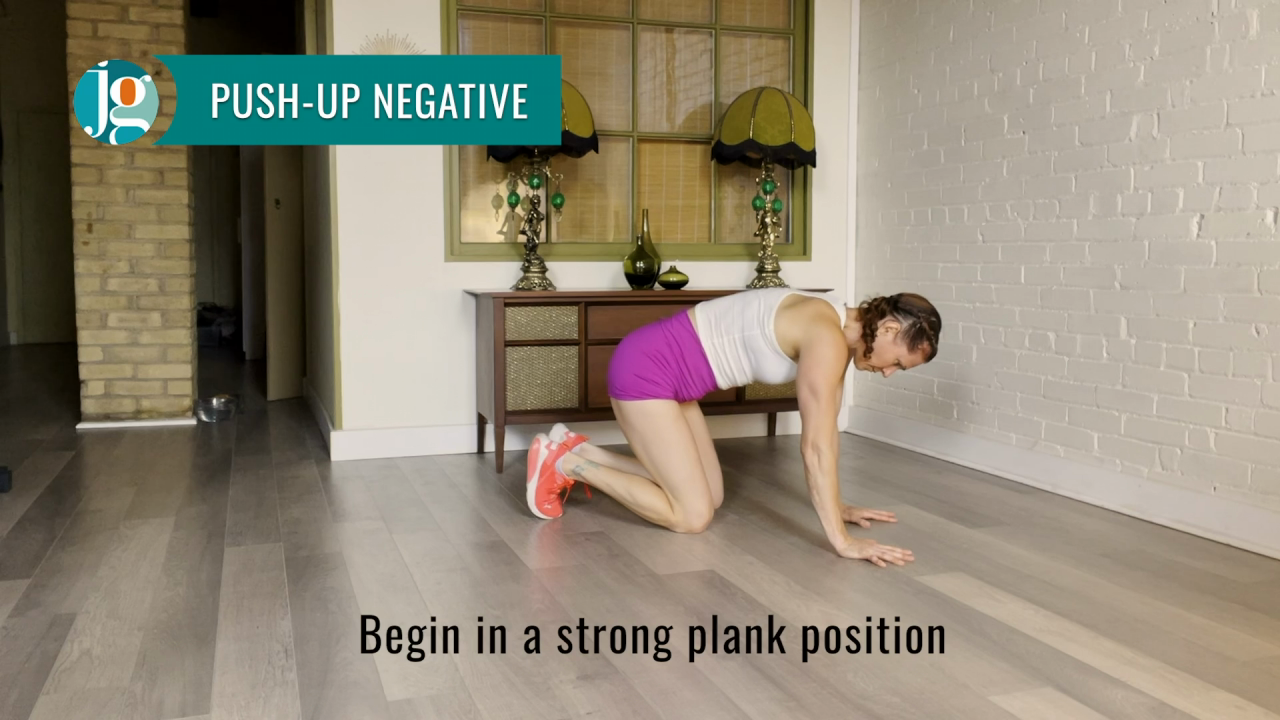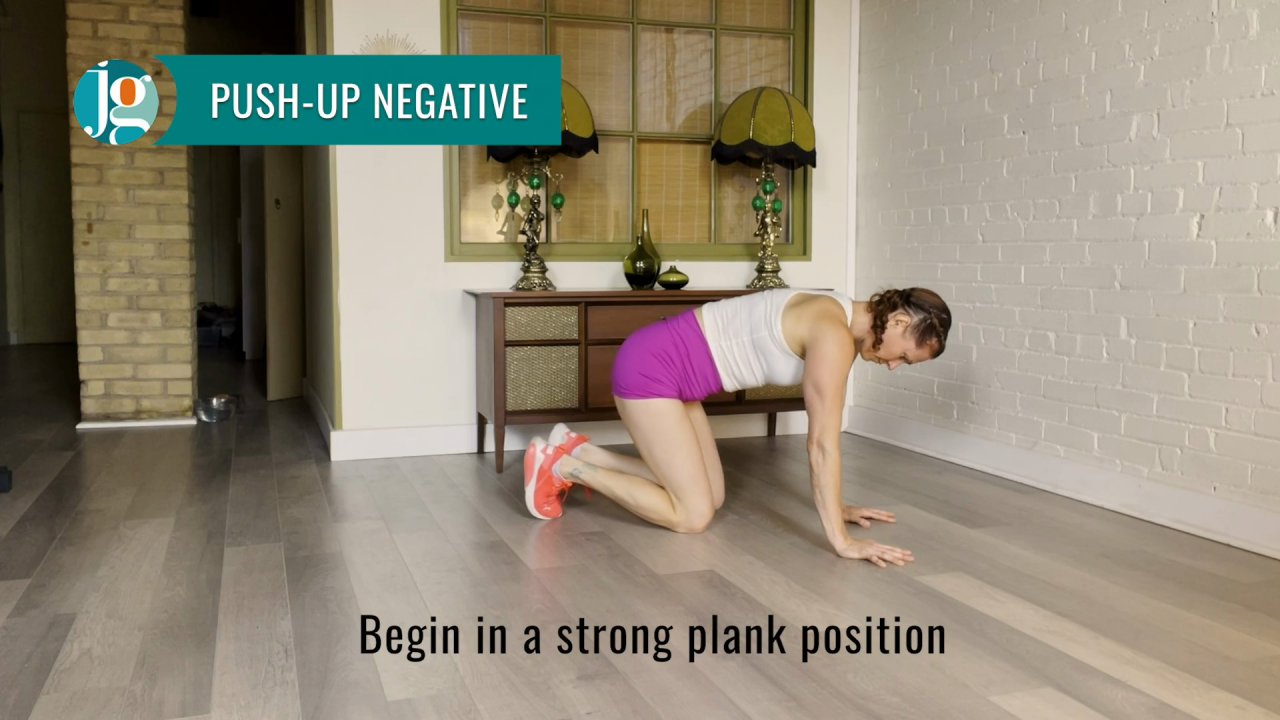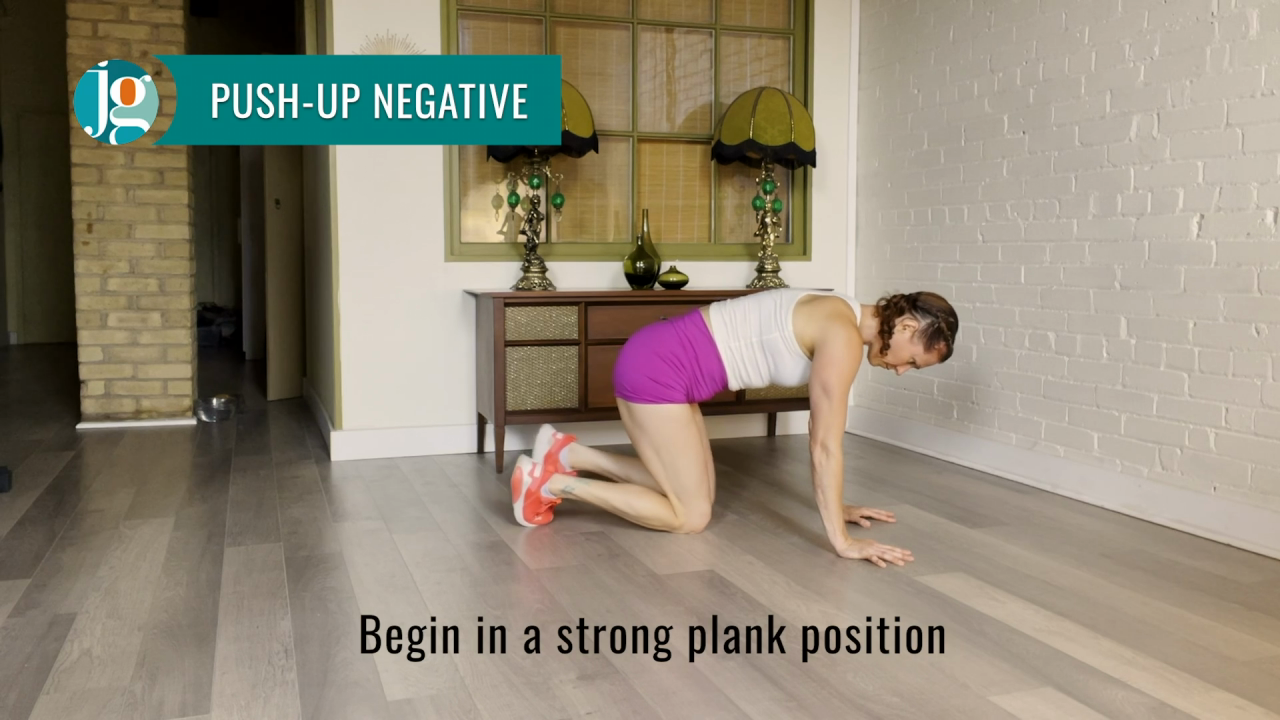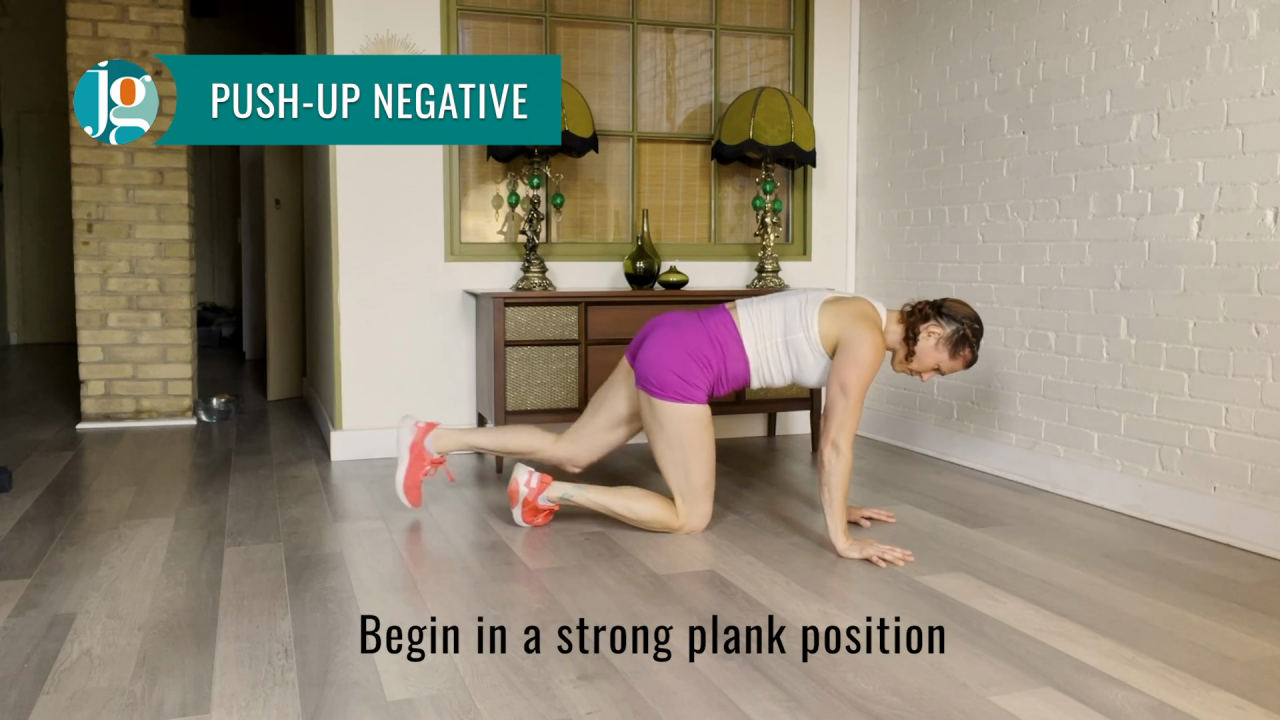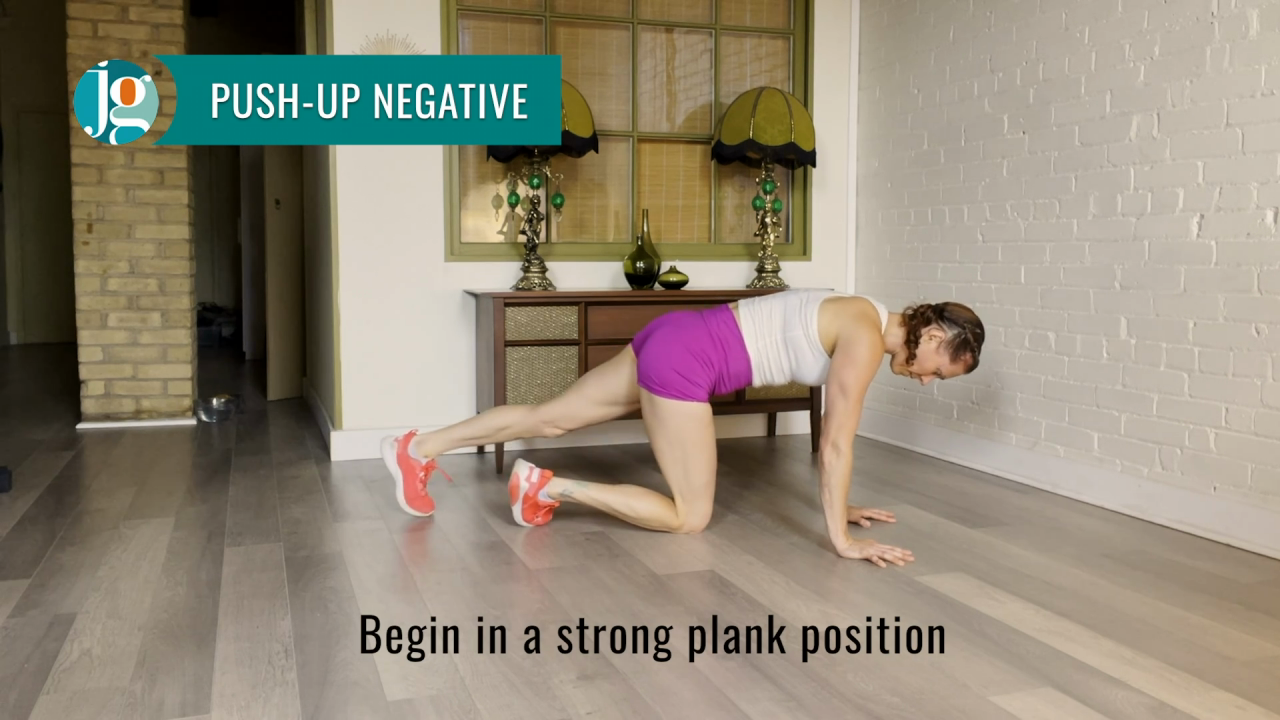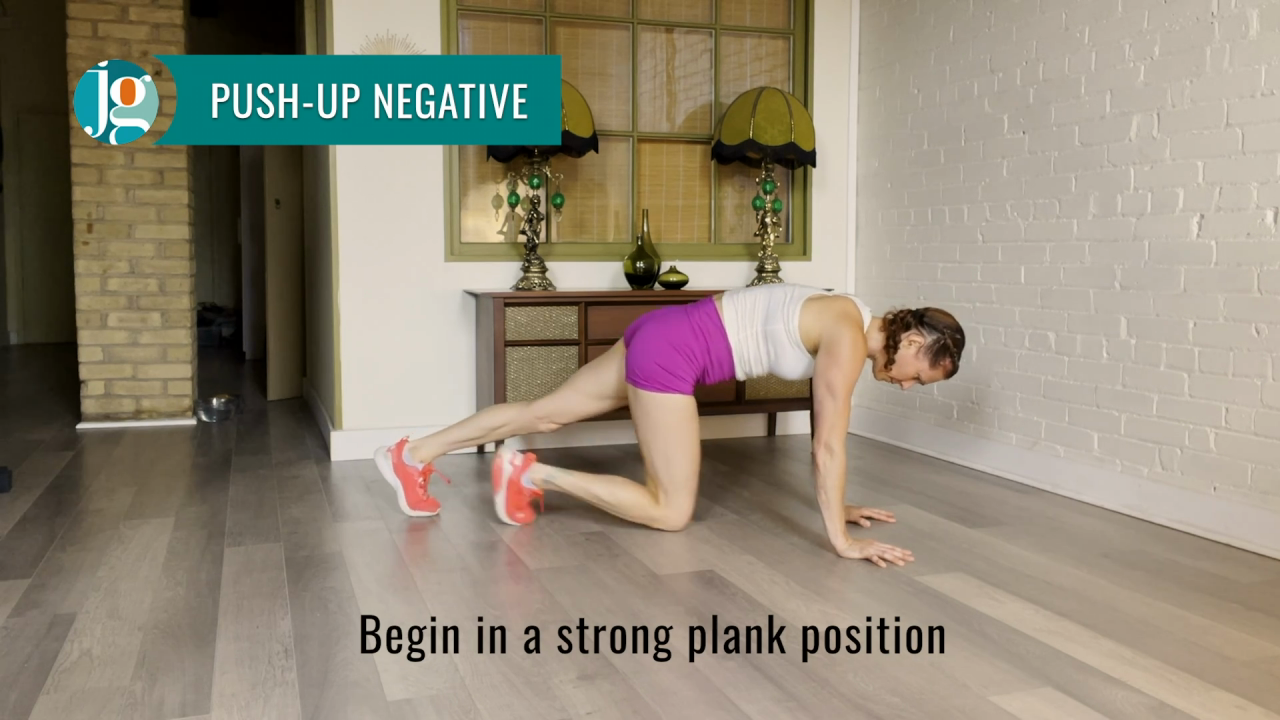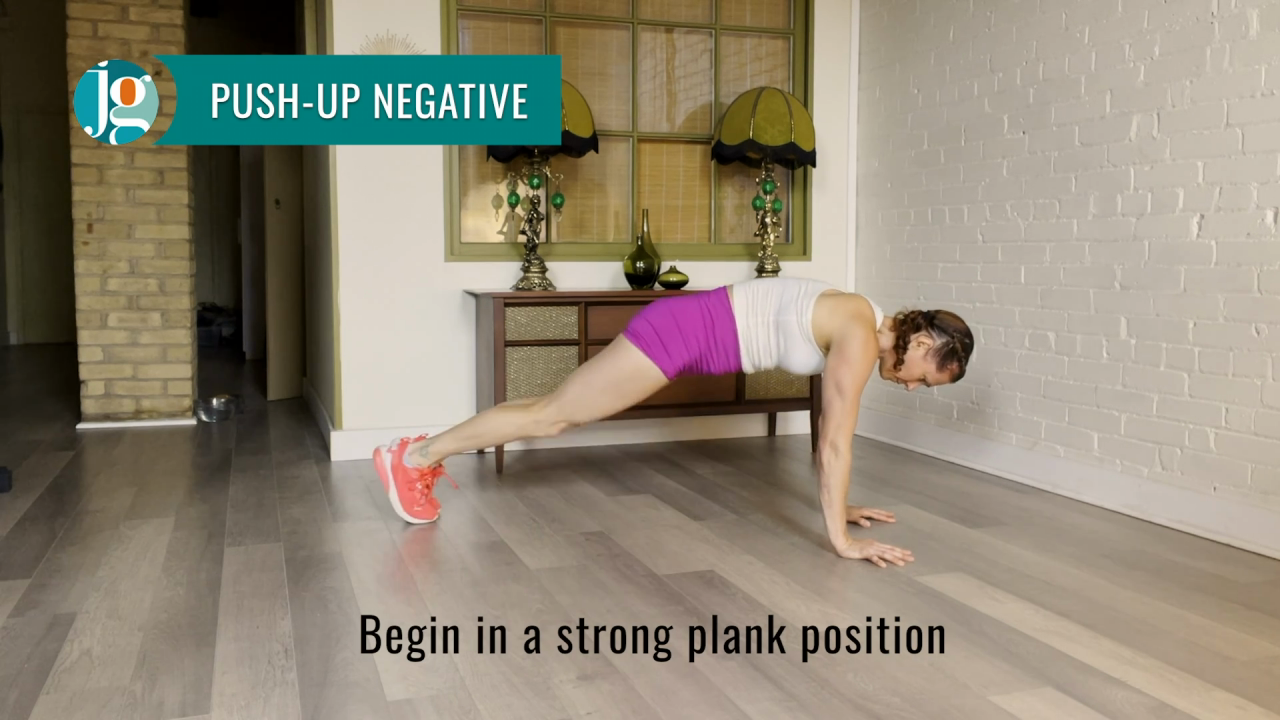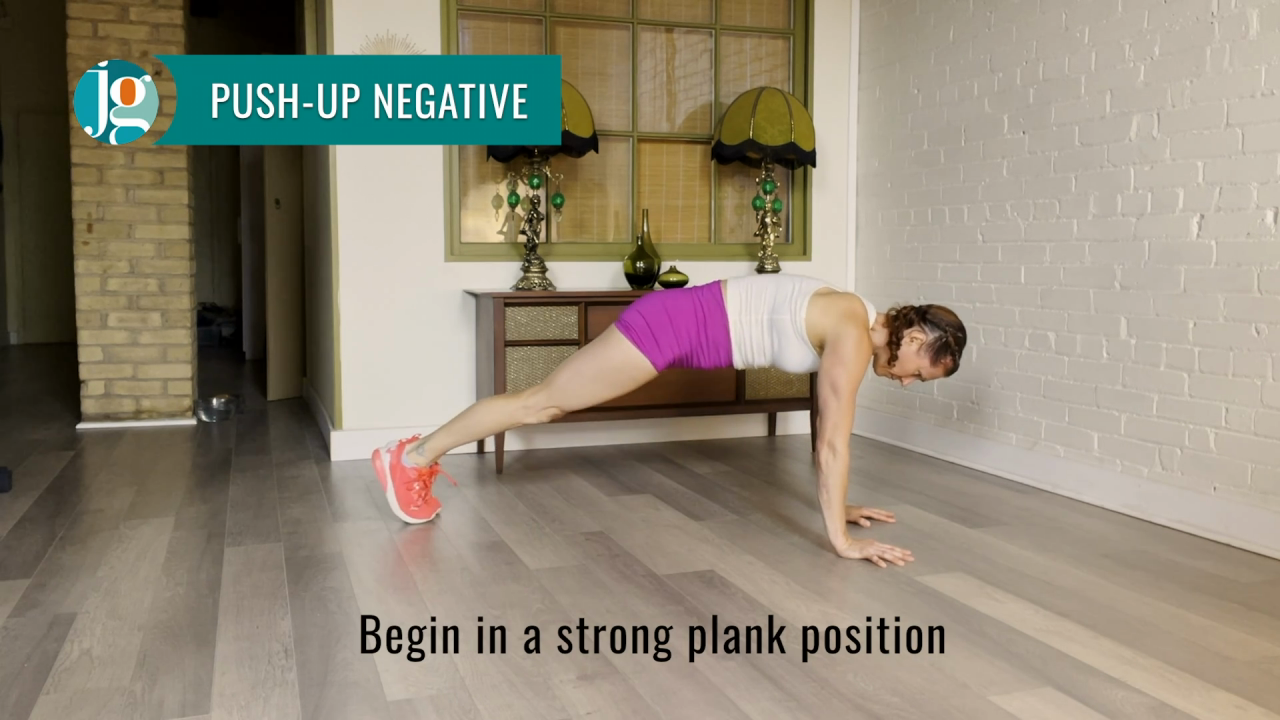
dt=0.4s
person 1, frame 1
left shoulder: (841, 331)
right shoulder: (827, 338)
left elbow: (827, 428)
right elbow: (816, 446)
left wrist: (838, 506)
right wrist: (842, 541)
left hip: (662, 369)
right hip: (643, 370)
left knee: (708, 496)
right knee: (692, 516)
left ankle: (575, 449)
right ankle: (564, 464)
person 1, frame 2
left shoulder: (845, 327)
right shoulder: (834, 334)
left elbow: (827, 430)
right elbow: (823, 444)
left wrist: (837, 506)
right wrist: (841, 540)
left hip: (663, 367)
right hip: (649, 368)
left knee: (709, 498)
right knee: (693, 516)
left ankle: (578, 450)
right ankle: (562, 466)
person 1, frame 3
left shoulder: (843, 323)
right shoulder: (843, 335)
left elbow: (823, 432)
right elbow: (826, 445)
left wrist: (838, 507)
right wrist: (842, 541)
left hip: (657, 360)
right hip: (655, 369)
left knee: (691, 493)
right knee: (691, 516)
left ankle: (567, 453)
right ankle: (550, 484)
person 1, frame 4
left shoulder: (856, 322)
right shoulder: (868, 336)
left elbow: (831, 433)
right elbow: (836, 445)
left wrist: (840, 507)
right wrist: (842, 540)
left hip: (668, 340)
right hip: (682, 363)
left knee: (571, 450)
right knee: (690, 517)
left ankle: (434, 442)
right ankle: (547, 491)
person 1, frame 5
left shoulder: (859, 323)
right shoulder: (866, 336)
left elbow: (832, 433)
right elbow: (837, 443)
left wrist: (840, 506)
right wrist: (841, 538)
left hip: (672, 340)
right hip: (685, 361)
left knee: (548, 418)
right knee: (690, 518)
left ankle: (416, 449)
right ankle: (549, 487)
person 1, frame 6
left shoulder: (850, 324)
right shoulder: (848, 337)
left elbow: (826, 434)
right elbow: (828, 444)
left wrist: (839, 505)
right wrist: (841, 538)
left hip: (662, 336)
right hip: (672, 351)
left knee: (543, 413)
right knee: (672, 513)
left ankle: (412, 456)
right ankle: (531, 475)
person 1, frame 7
left shoulder: (856, 326)
right shoulder: (861, 336)
left elbow: (828, 427)
right elbow: (836, 443)
left wrist: (841, 505)
right wrist: (841, 539)
left hip: (680, 327)
right hip: (678, 332)
left knee: (556, 405)
right knee: (548, 416)
left ankle: (427, 448)
right ankle: (413, 456)
person 1, frame 8
left shoulder: (853, 325)
right shoulder: (854, 335)
left elbow: (827, 430)
right elbow: (833, 442)
left wrist: (840, 505)
right wrist: (841, 539)
left hip: (677, 323)
right hip: (671, 325)
left knee: (550, 405)
right knee: (541, 401)
left ankle: (423, 453)
right ankle: (411, 457)
